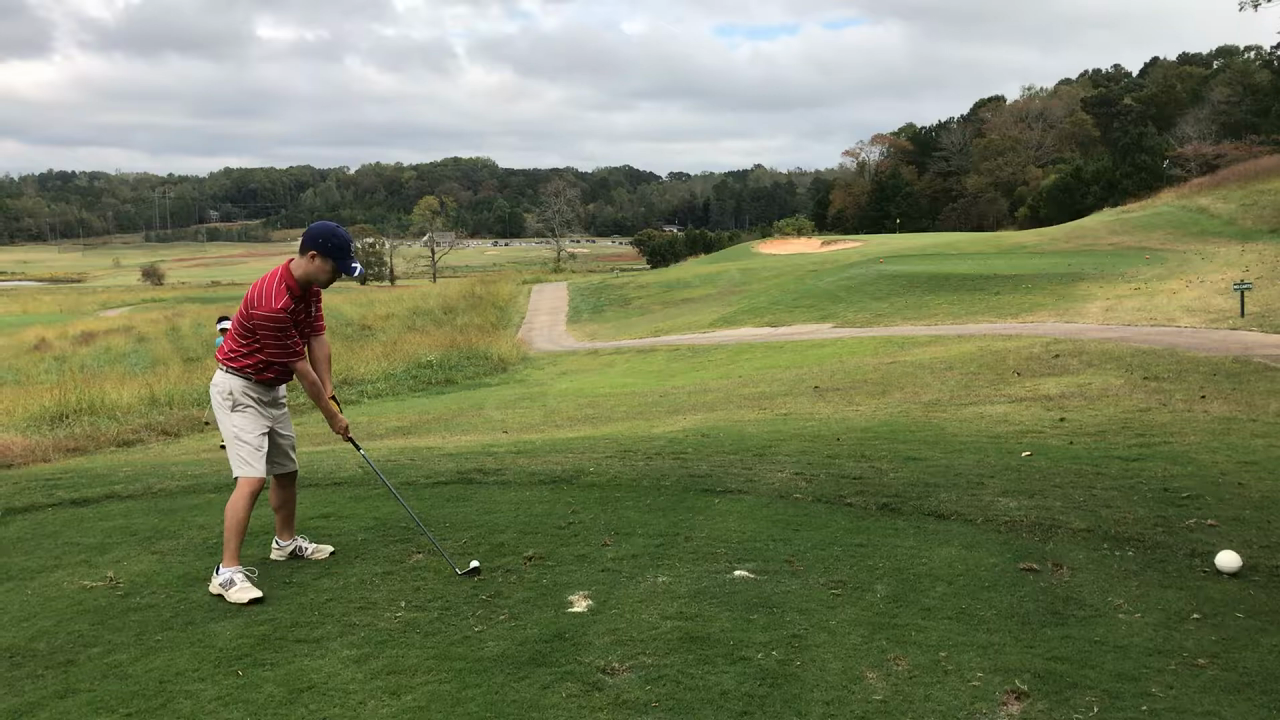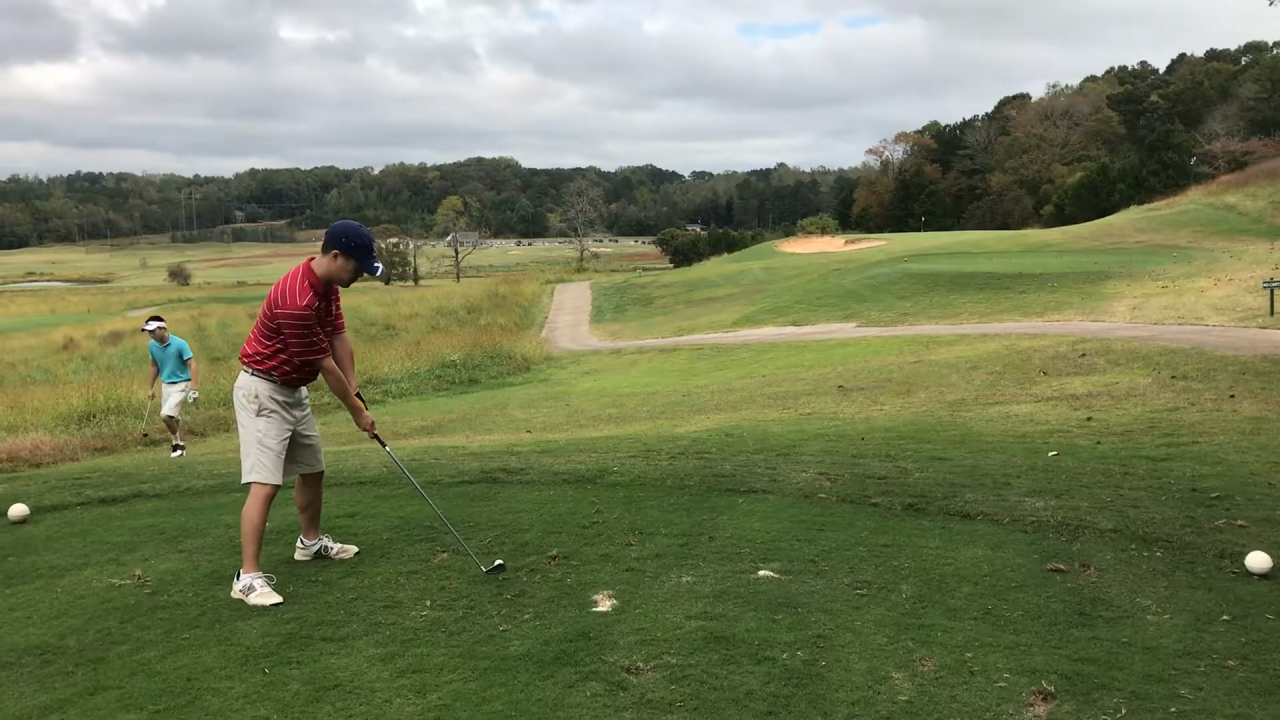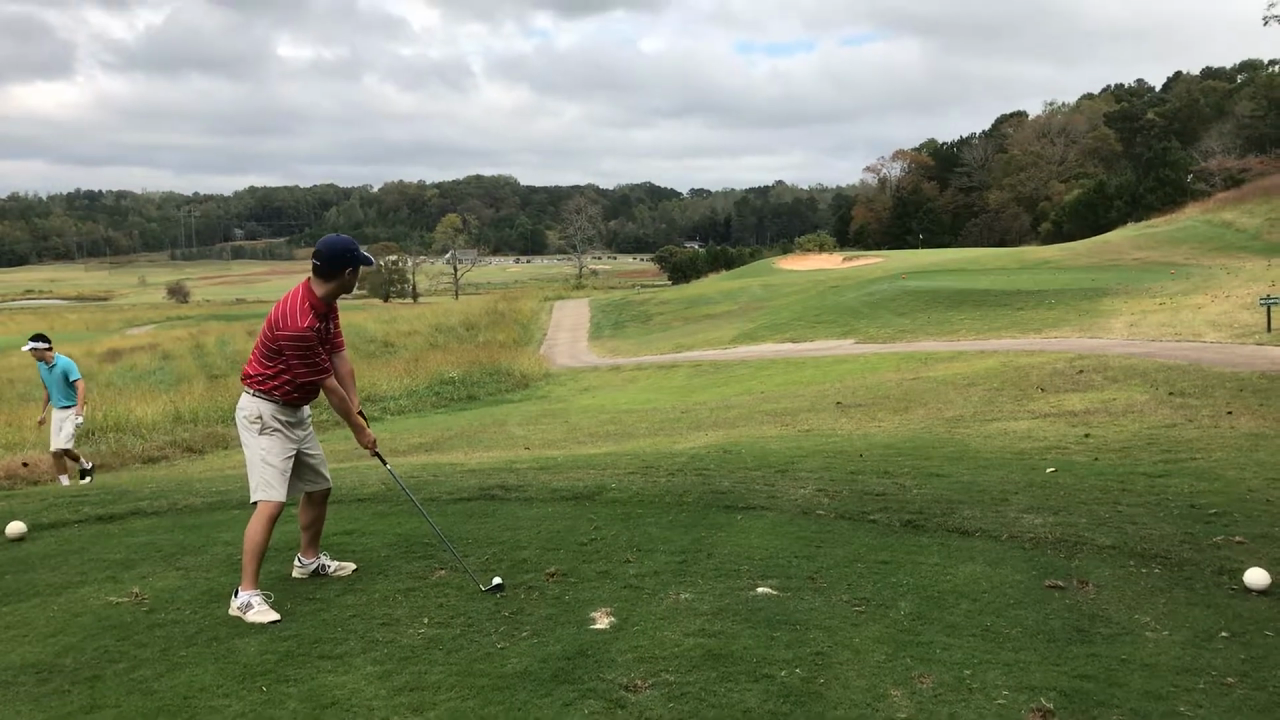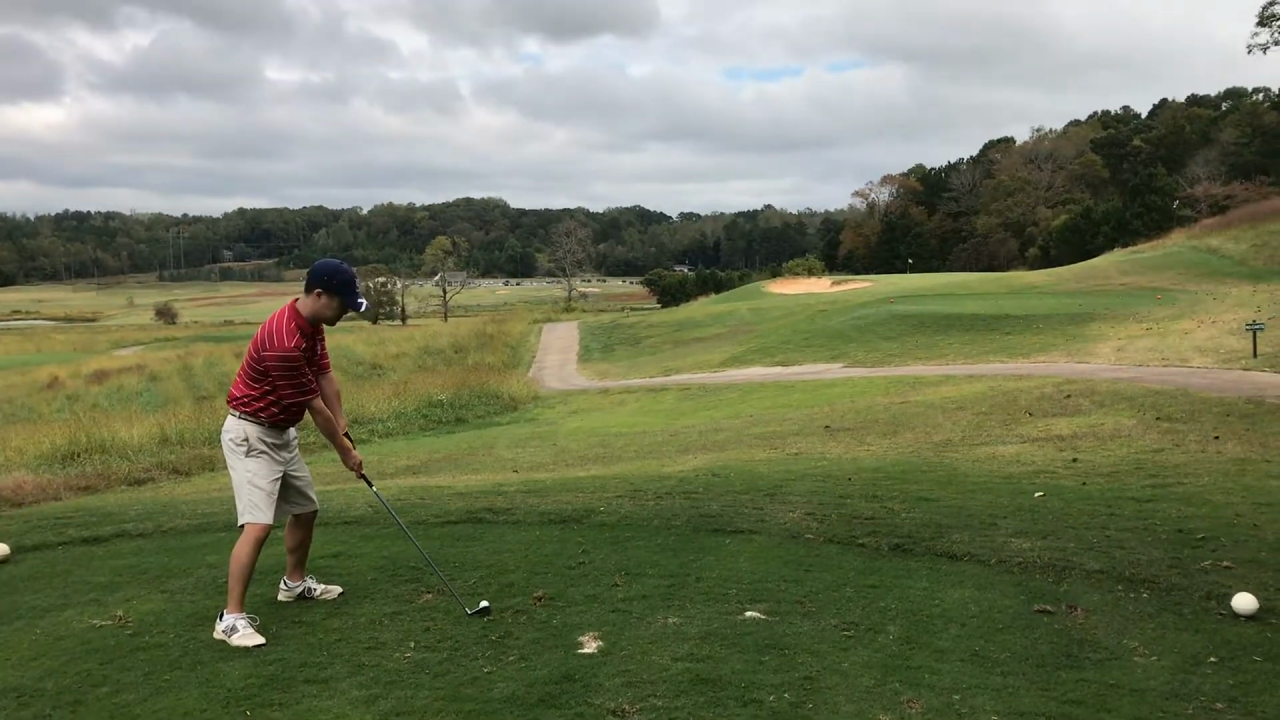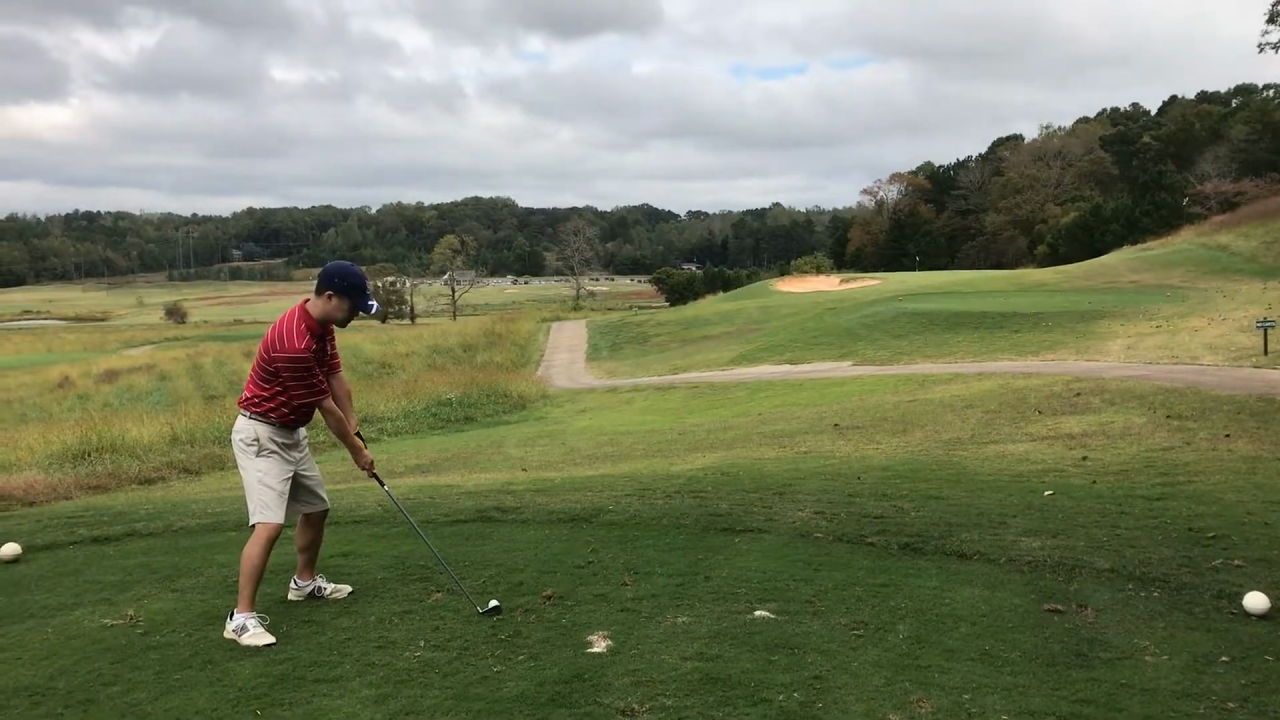
dt=1s
person 1, frame 1
left shoulder: (309, 286)
right shoulder: (272, 302)
left elbow: (317, 342)
right elbow: (300, 368)
left wrist: (330, 395)
right wrist: (331, 416)
left hip: (270, 388)
right hip: (239, 388)
left knee: (286, 470)
right knee: (252, 479)
left ankle: (286, 541)
right ankle: (227, 571)
person 1, frame 2
left shoulder: (327, 285)
right shoulder: (296, 299)
left elbow: (339, 340)
right elbow: (325, 366)
left wrist: (356, 393)
right wrist: (356, 411)
left hip: (293, 390)
right hip: (263, 392)
left knee: (312, 470)
right knee: (265, 484)
left ankle: (310, 542)
right ankle: (248, 576)
person 1, frame 3
left shoulder: (325, 303)
right shoulder: (297, 322)
left elbow: (340, 359)
right elbow: (329, 385)
left wrist: (359, 410)
right wrist: (359, 429)
left hip: (295, 411)
right hip: (266, 413)
left knee: (318, 486)
right knee: (271, 502)
left ankle: (309, 559)
right ankle: (246, 594)
person 1, frame 4
left shoulder: (311, 324)
right shoulder: (284, 342)
left elbow: (326, 379)
right elbow: (315, 407)
left wrist: (345, 431)
right wrist: (344, 451)
left hip: (281, 432)
right hip: (252, 434)
left knee: (305, 508)
right knee: (258, 525)
left ankle: (295, 582)
right ankle: (231, 617)
person 1, frame 5
left shoulder: (321, 326)
right shoulder: (294, 343)
left elbow: (336, 379)
right elbow: (326, 407)
left wrist: (356, 430)
right wrist: (356, 450)
left hip: (291, 432)
right hip: (262, 435)
left knee: (316, 507)
right knee: (269, 524)
left ankle: (305, 581)
right ankle: (241, 616)
